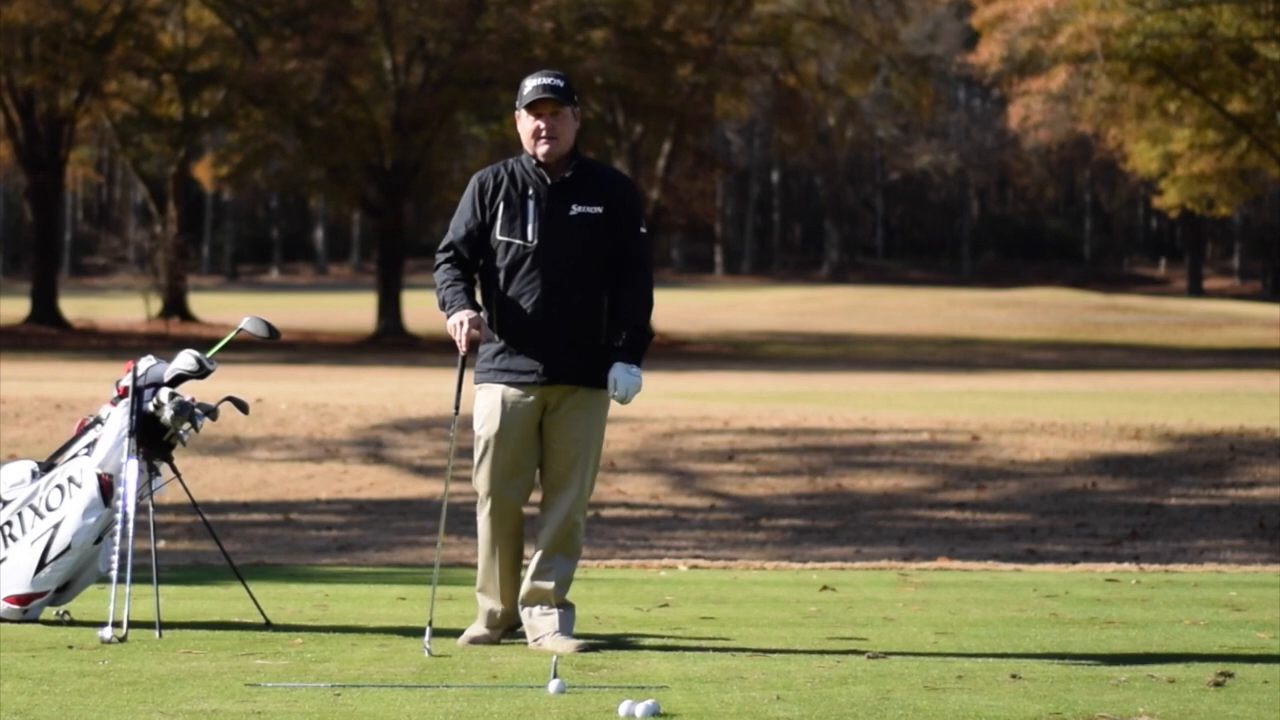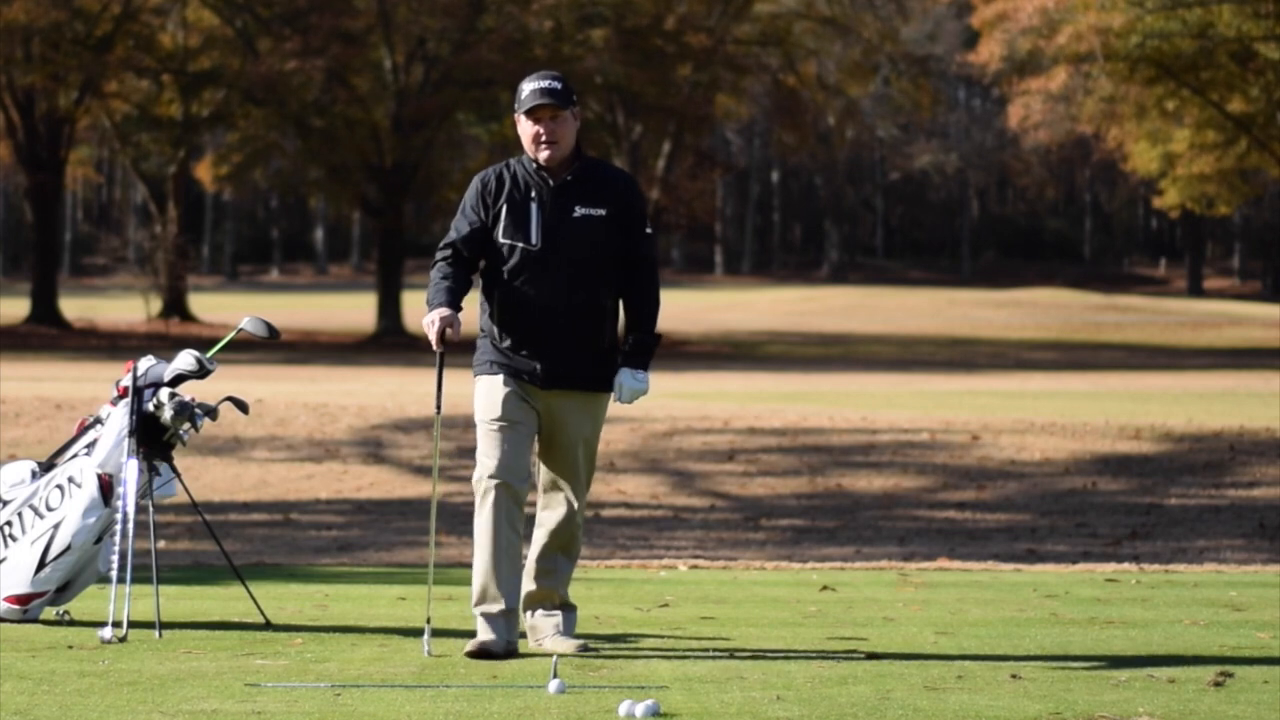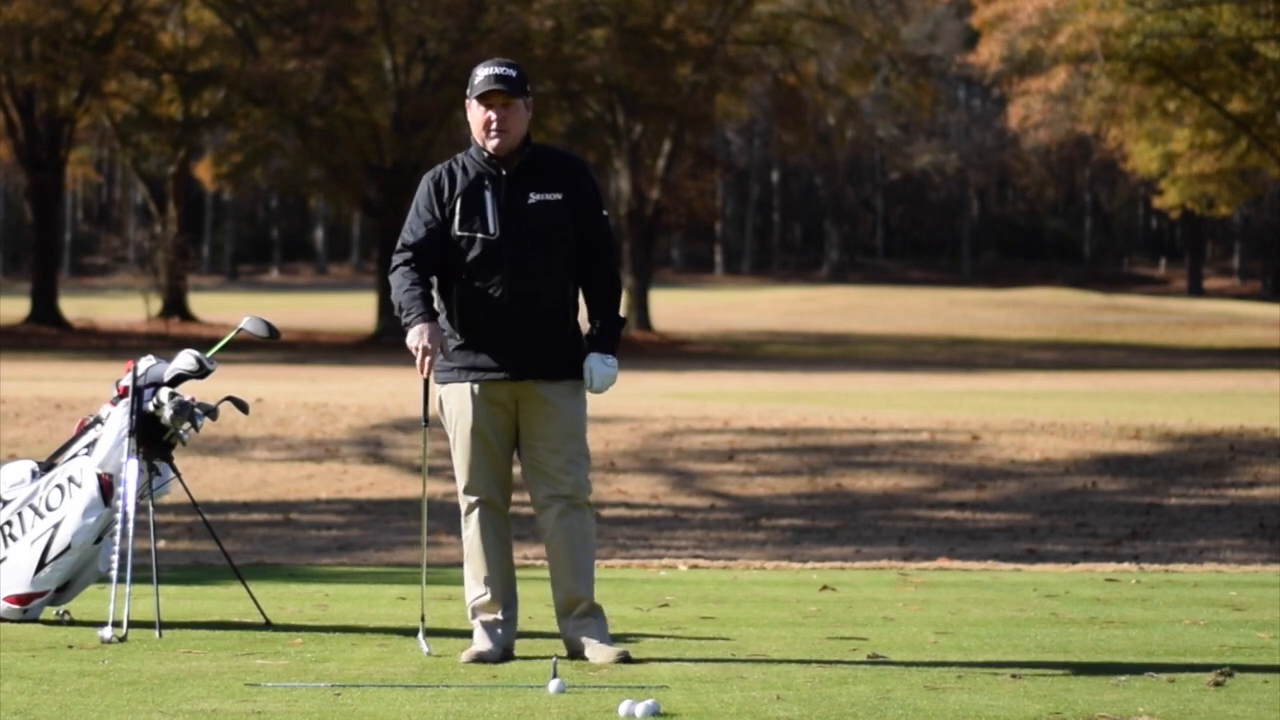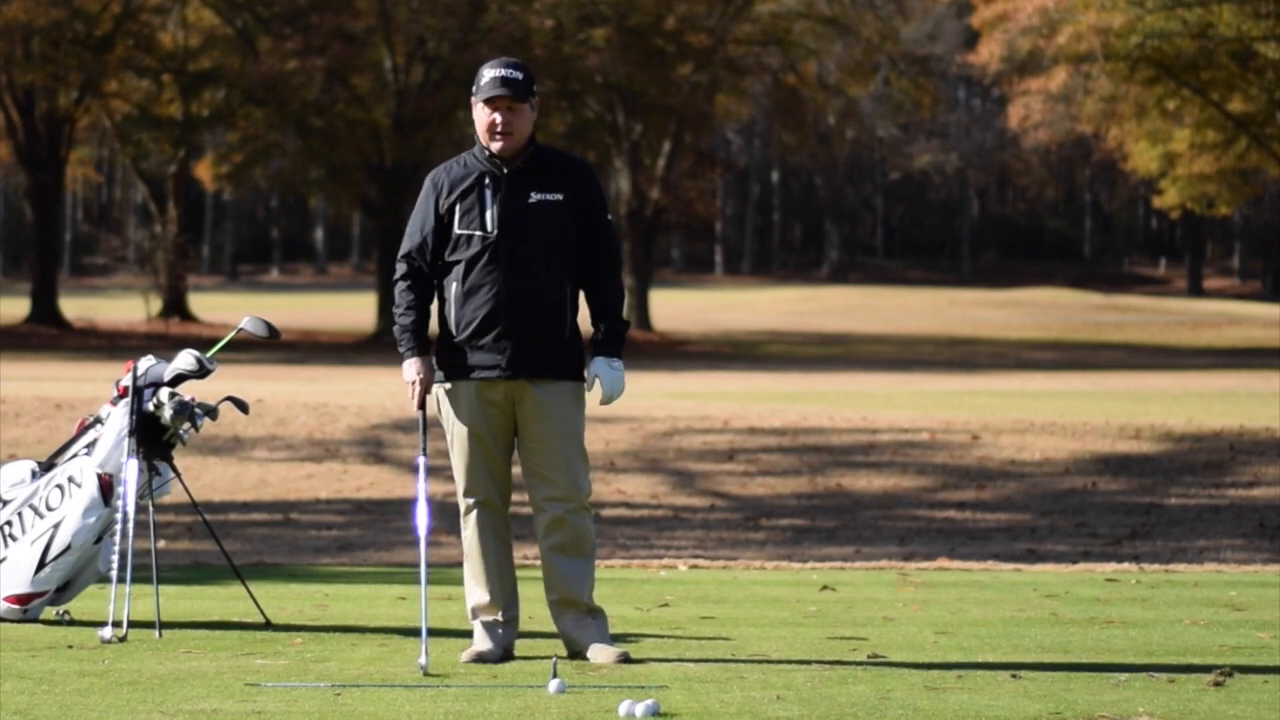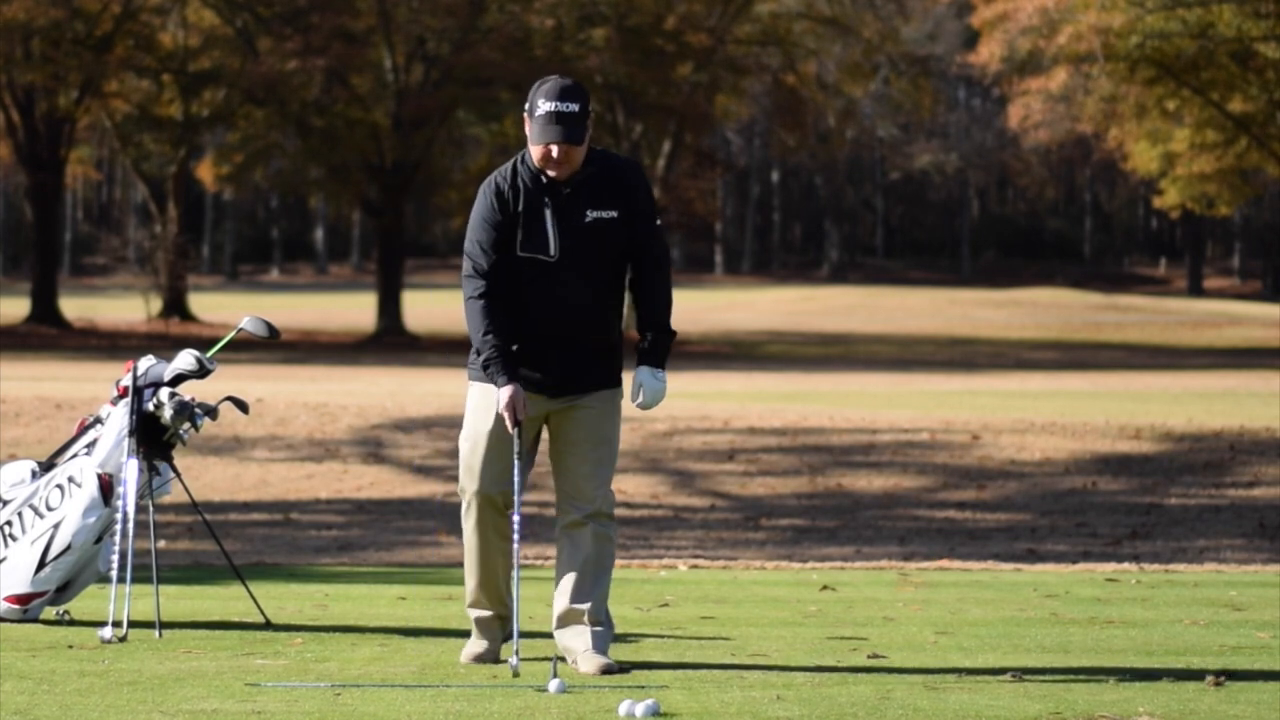
dt=1s
person 1, frame 1
left shoulder: (612, 190)
right shoulder: (491, 185)
left elbow: (634, 278)
right elbow: (453, 257)
left wrist: (628, 353)
right wrist: (460, 305)
left hip: (583, 376)
right hip: (505, 369)
left knee: (567, 500)
right knee: (498, 494)
left ankle: (545, 611)
right ankle: (497, 607)
person 1, frame 2
left shoulder: (615, 190)
right shoulder: (492, 186)
left elbow: (640, 279)
right elbow: (456, 253)
left wrist: (636, 356)
right wrist: (443, 302)
left hip: (583, 374)
right hip: (506, 365)
left knee: (565, 497)
right knee: (499, 482)
left ankle: (546, 614)
right ankle: (495, 621)
person 1, frame 3
left shoulder: (567, 175)
right shoulder: (443, 183)
left elbow: (600, 262)
right elbow: (409, 260)
left wrist: (603, 339)
right wrist: (420, 317)
left hip: (555, 370)
right hip: (470, 369)
left knee: (565, 495)
right knee: (481, 500)
left ankle: (583, 627)
right ankle: (492, 626)
person 1, frame 4
left shoulder: (571, 178)
right shoulder: (446, 182)
left elbow: (603, 268)
right elbow: (411, 270)
left wrist: (608, 348)
right wrist: (414, 347)
left hip: (552, 370)
right hip: (467, 372)
left knee: (565, 499)
right knee: (480, 501)
left ankle: (581, 626)
right ankle: (493, 628)
person 1, frame 5
left shoulder: (624, 183)
right shoulder: (501, 190)
left elbow: (651, 271)
right elbow: (481, 287)
left wrist: (652, 355)
right wrist: (500, 375)
left hip: (591, 379)
right hip: (509, 375)
left knee: (587, 505)
right knee: (485, 493)
left ankle: (582, 631)
right ankle: (490, 623)
